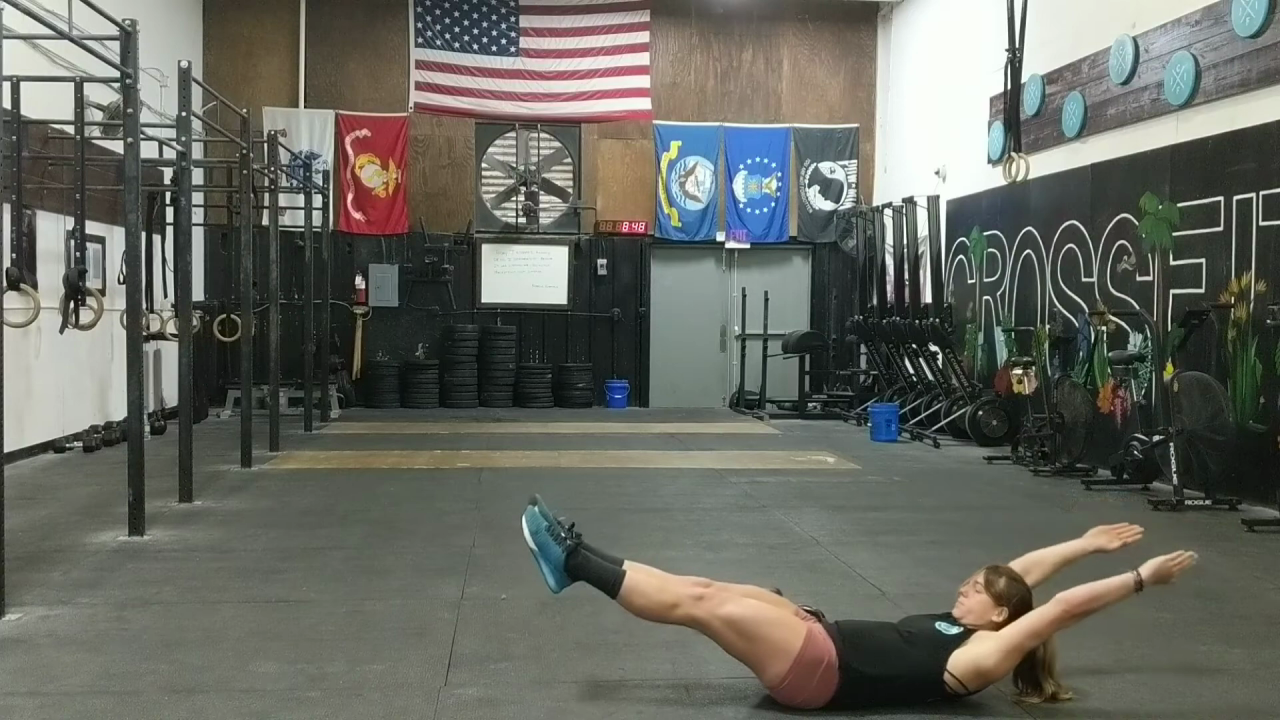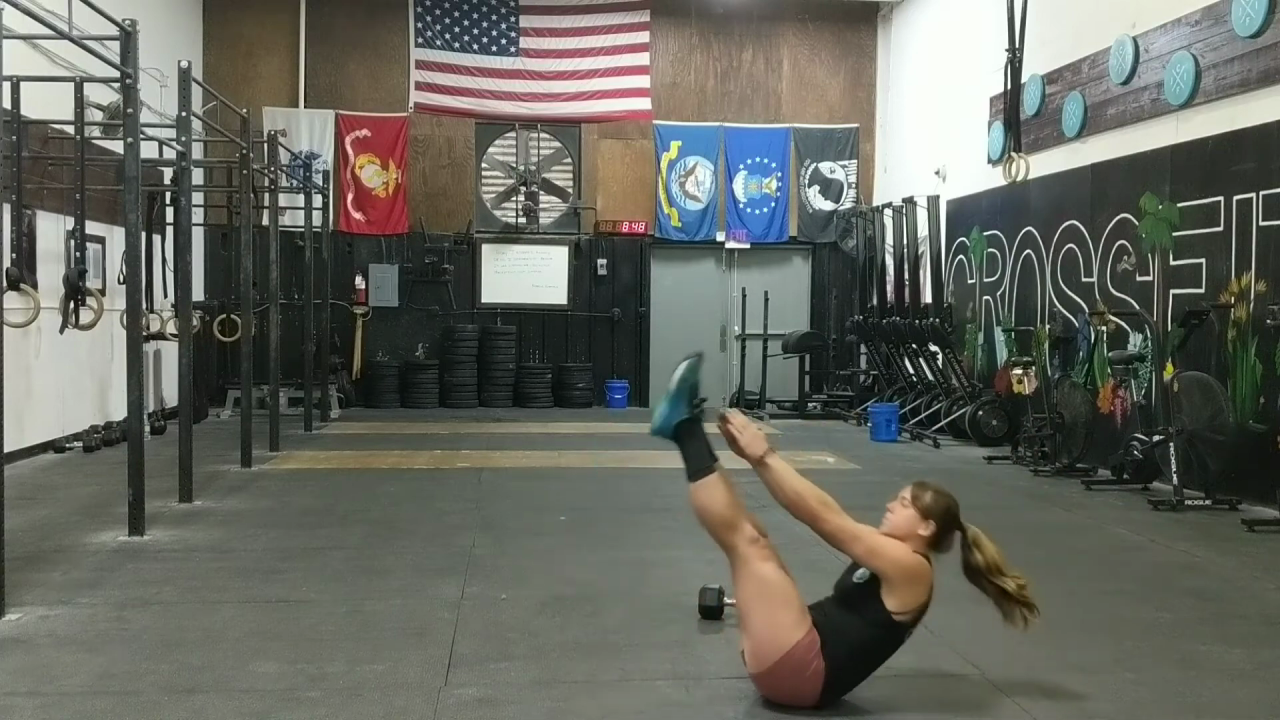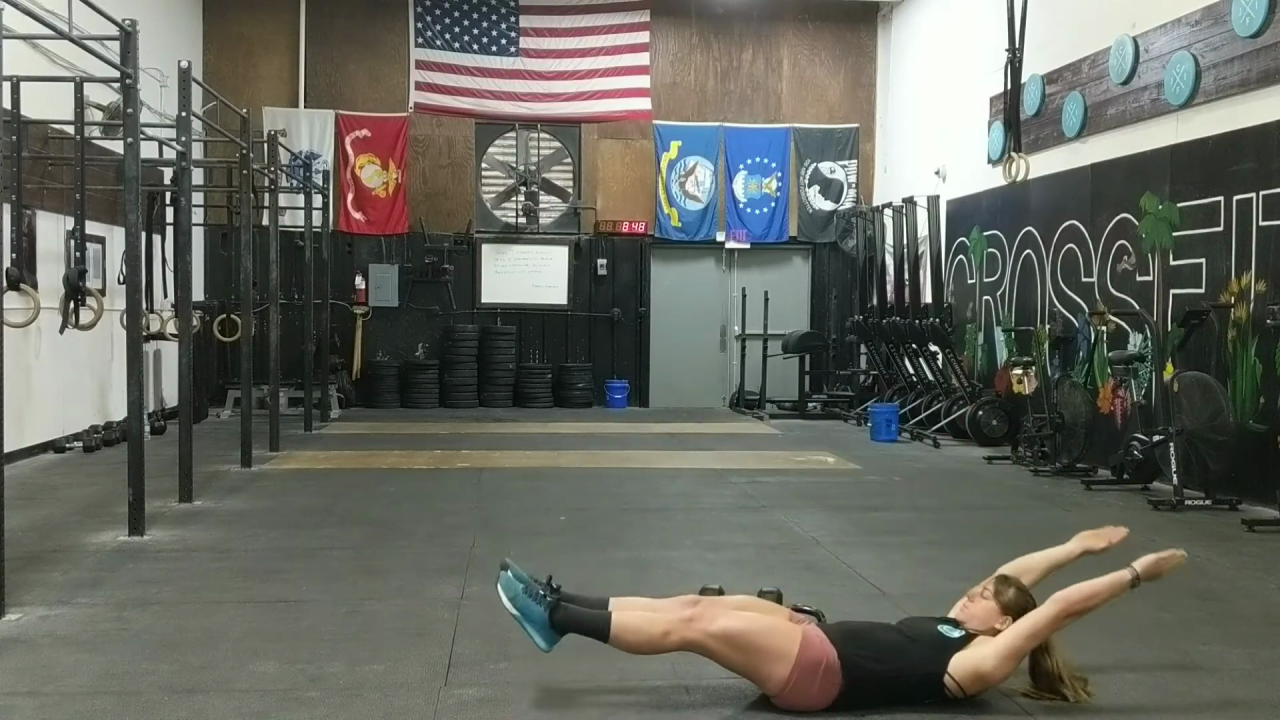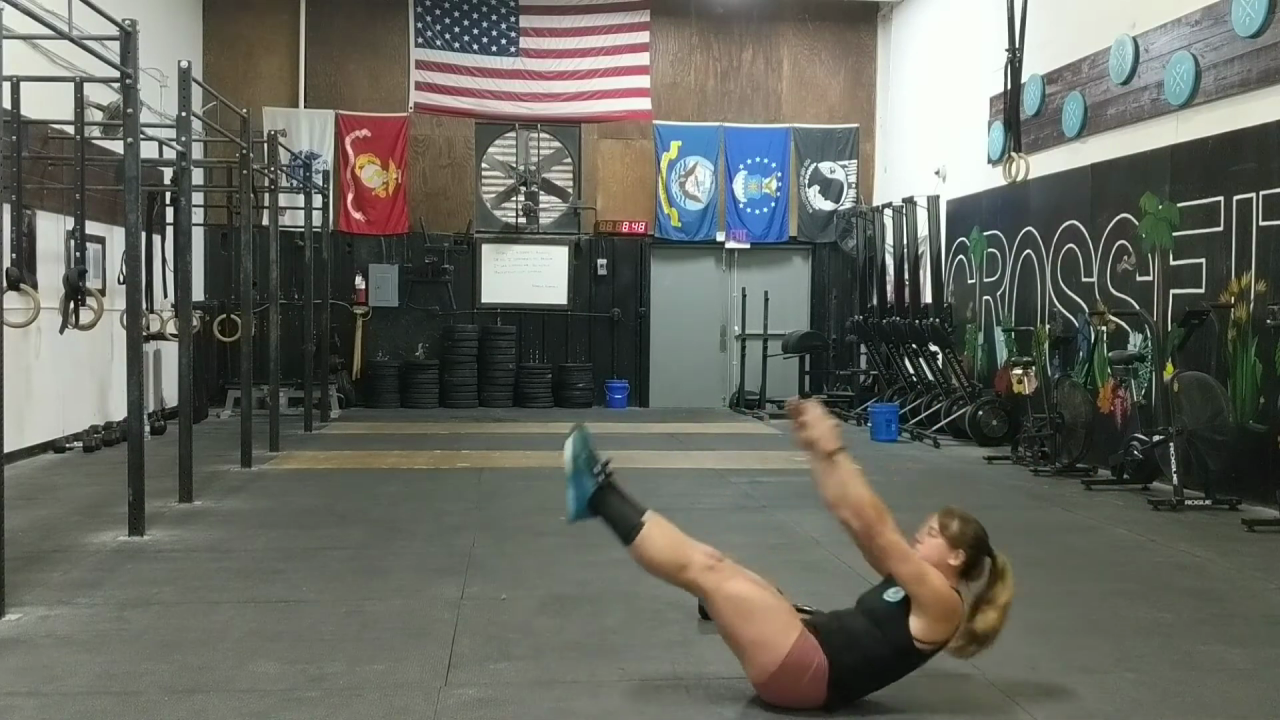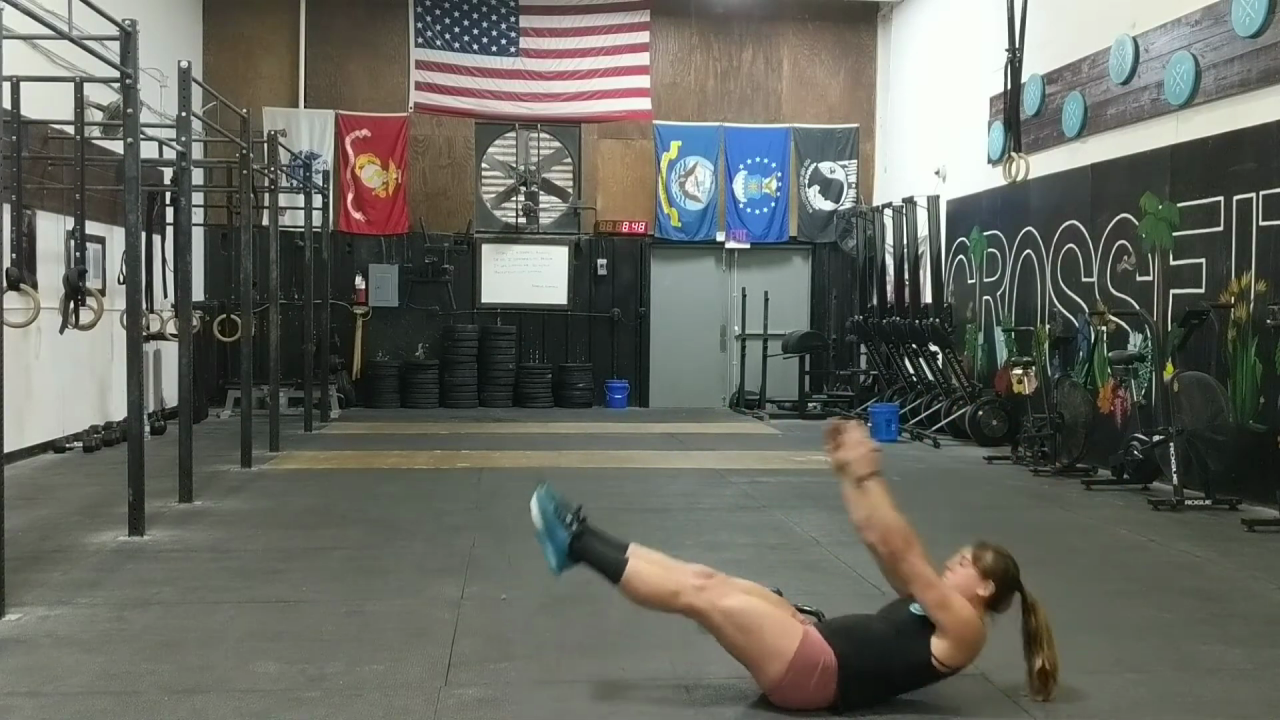
dt=1s
person 1, frame 1
left shoulder: (985, 655)
right shoulder: (961, 628)
left elbow: (1062, 607)
right elbow: (1018, 571)
left wrist: (1143, 577)
right wrist: (1084, 544)
left hip: (820, 669)
right hip: (820, 638)
left knee: (697, 600)
right knee: (701, 588)
left ankle: (575, 562)
right ankle: (578, 556)
person 1, frame 2
left shoulder: (905, 567)
right shoulder: (887, 556)
left elbow: (825, 518)
right elbow: (825, 517)
left wrist: (763, 457)
right wrist: (757, 455)
left hip: (799, 673)
right hip: (791, 662)
left knee: (748, 542)
right knee: (748, 539)
left ankle: (686, 429)
person 1, frame 3
left shoulder: (979, 664)
right shoulder: (956, 632)
left elbow: (1052, 609)
right elbow: (1008, 575)
left wrist: (1133, 573)
right wrist: (1076, 546)
left hip: (818, 671)
right hip: (815, 638)
left knee: (691, 624)
right knee: (695, 607)
left ankle: (561, 617)
right ankle: (562, 608)
person 1, frame 4
left shoulder: (941, 602)
right shoulder: (911, 578)
left elbow: (875, 527)
right elbow: (850, 516)
left wrist: (835, 451)
right wrist: (817, 452)
left hip: (806, 675)
right hip: (805, 654)
left knee: (705, 569)
right knee: (709, 562)
left ankle: (601, 494)
right ankle: (601, 494)
person 1, frame 5
left shoulder: (963, 628)
right shoulder: (928, 602)
left elbow: (904, 552)
right elbow: (876, 537)
left wrist: (868, 476)
right wrist: (849, 470)
left hip: (814, 674)
right hip: (812, 643)
left knee: (696, 594)
right knee: (703, 578)
left ankle: (580, 546)
right ankle: (581, 538)
